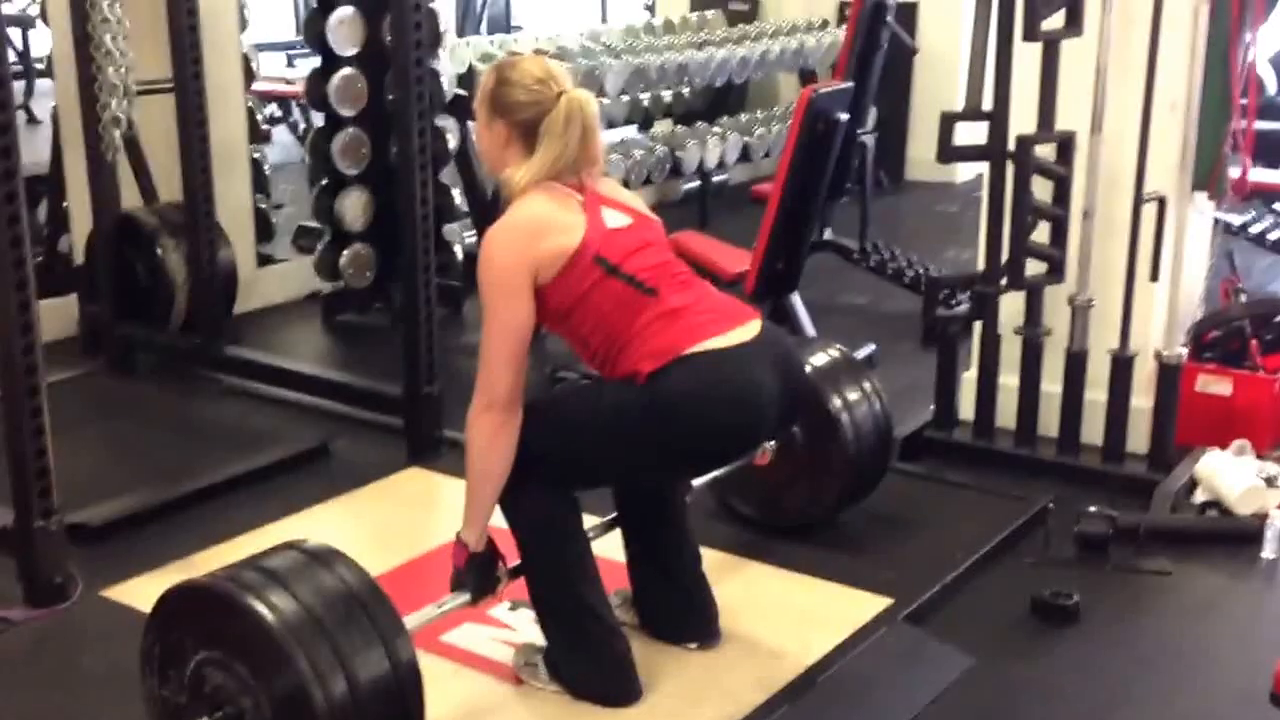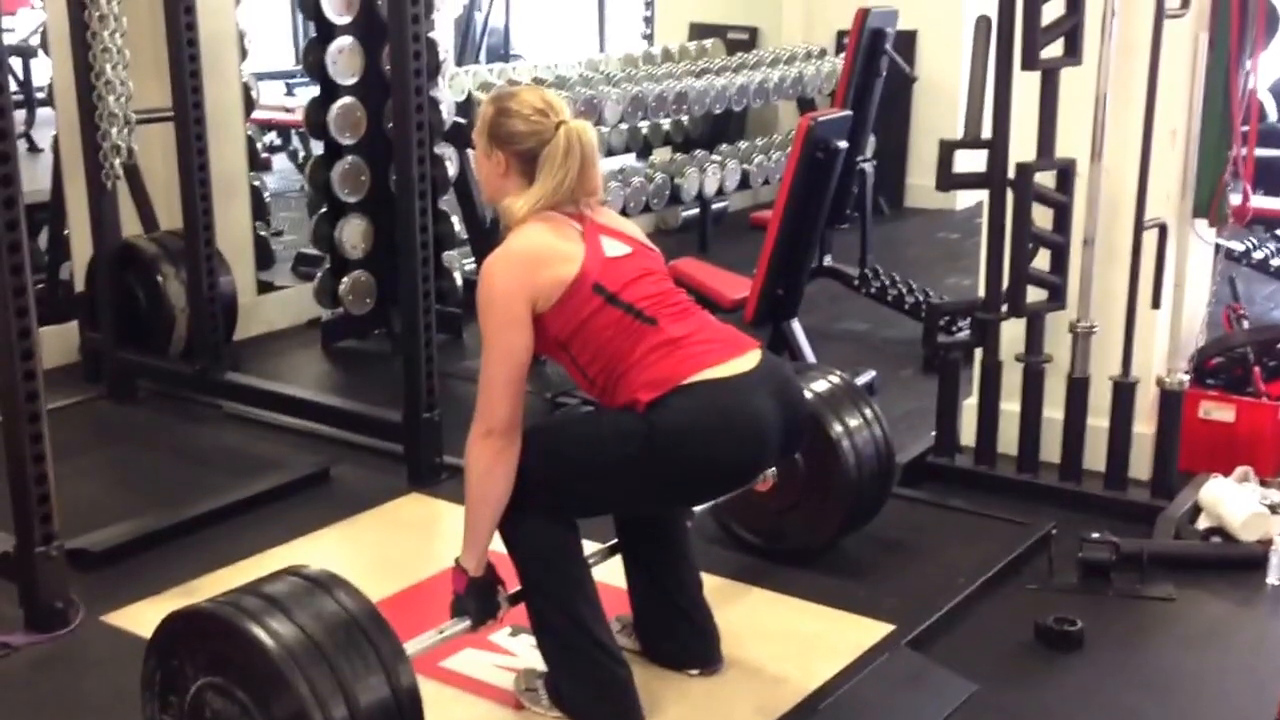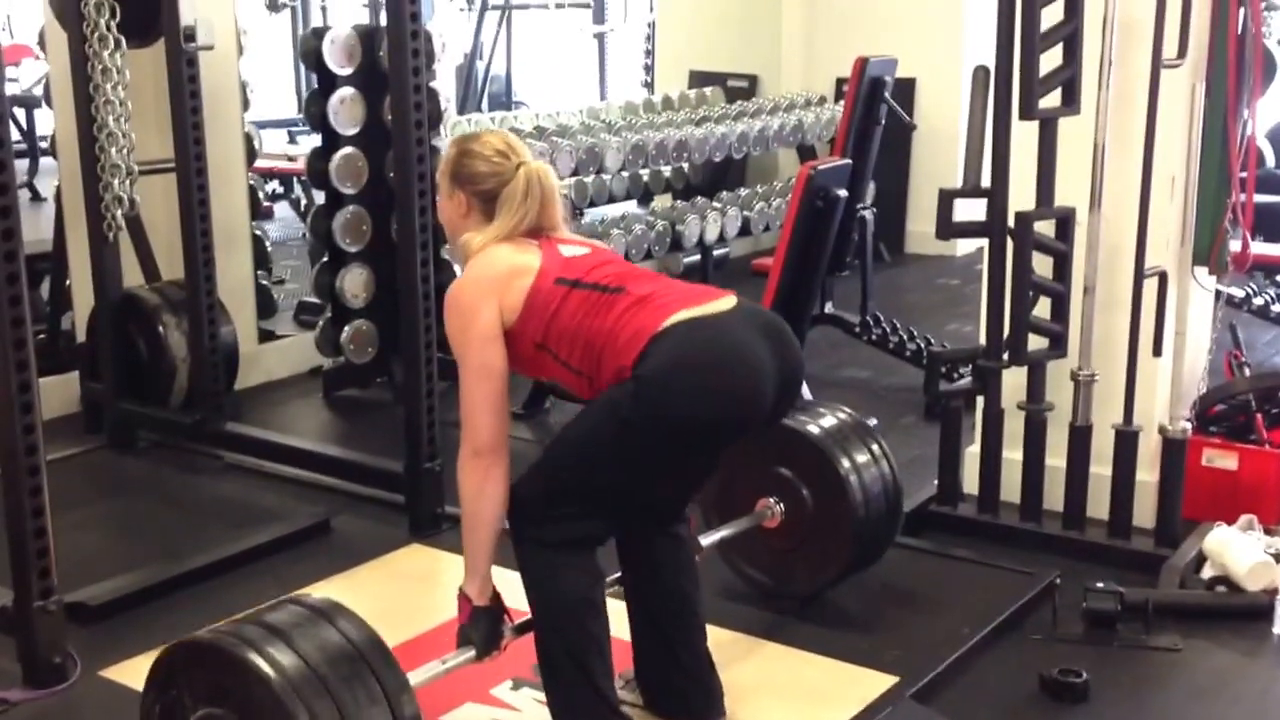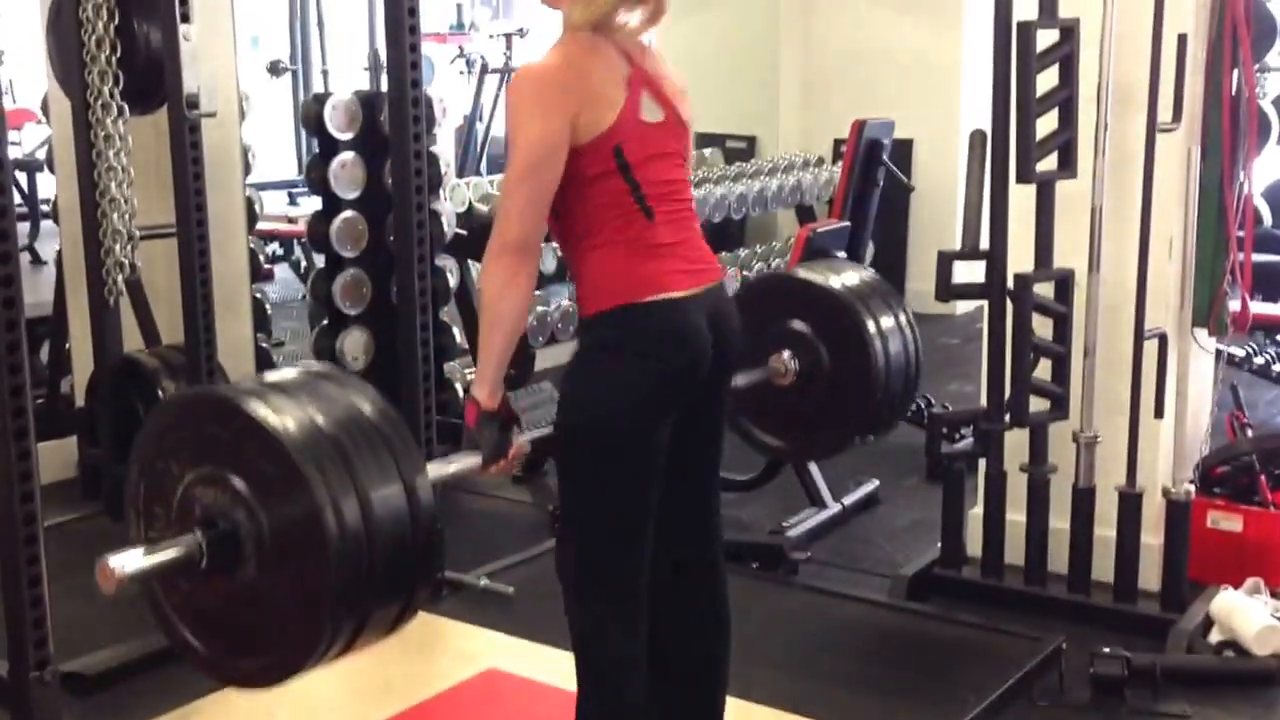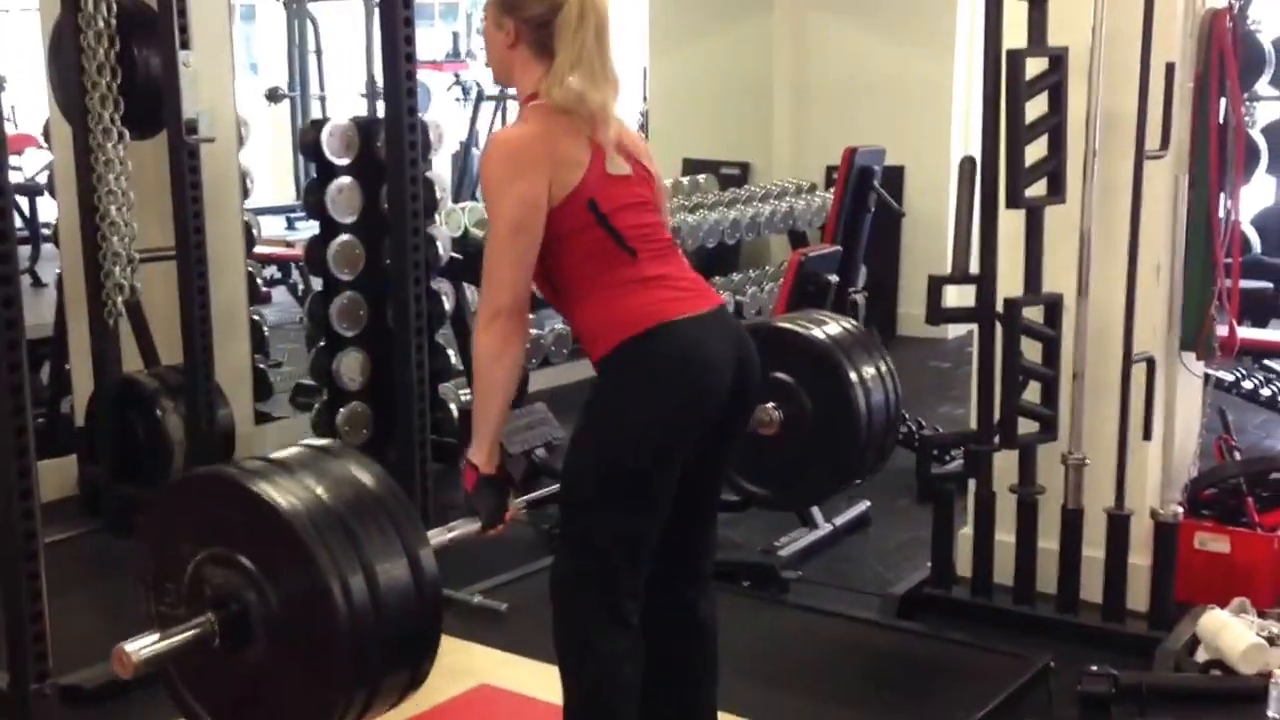
dt=1s
person 1, frame 1
left shoulder: (513, 234)
right shoulder: (610, 193)
left elbow: (498, 404)
left wrist: (473, 538)
left hip: (709, 395)
right hip: (772, 365)
left knee: (525, 455)
right knee: (630, 424)
left ankle: (591, 665)
right ankle: (678, 610)
person 1, frame 2
left shoulder: (513, 263)
right shoulder: (608, 223)
left elbow: (496, 432)
left wrist: (472, 567)
left hip: (709, 426)
right hip: (775, 396)
left knee: (523, 484)
right knee: (630, 448)
right ankle: (680, 637)
person 1, frame 3
left shoulder: (476, 288)
right shoulder: (567, 246)
left elbow: (484, 453)
left wrist: (477, 591)
left hip: (698, 371)
right hip: (769, 347)
left knee: (546, 522)
right knee: (643, 498)
person 1, frame 4
left shoulder: (552, 77)
right shoulder: (654, 68)
left elbow: (515, 250)
left wrist: (487, 396)
left hip: (635, 334)
right hip: (709, 315)
left knee: (601, 570)
right knee: (688, 549)
person 1, frame 5
left shoulder: (520, 146)
right shoulder: (615, 128)
left elbow: (503, 315)
left wrist: (484, 459)
left hip: (655, 368)
right hip: (724, 346)
left knee: (595, 596)
right knee: (679, 577)
